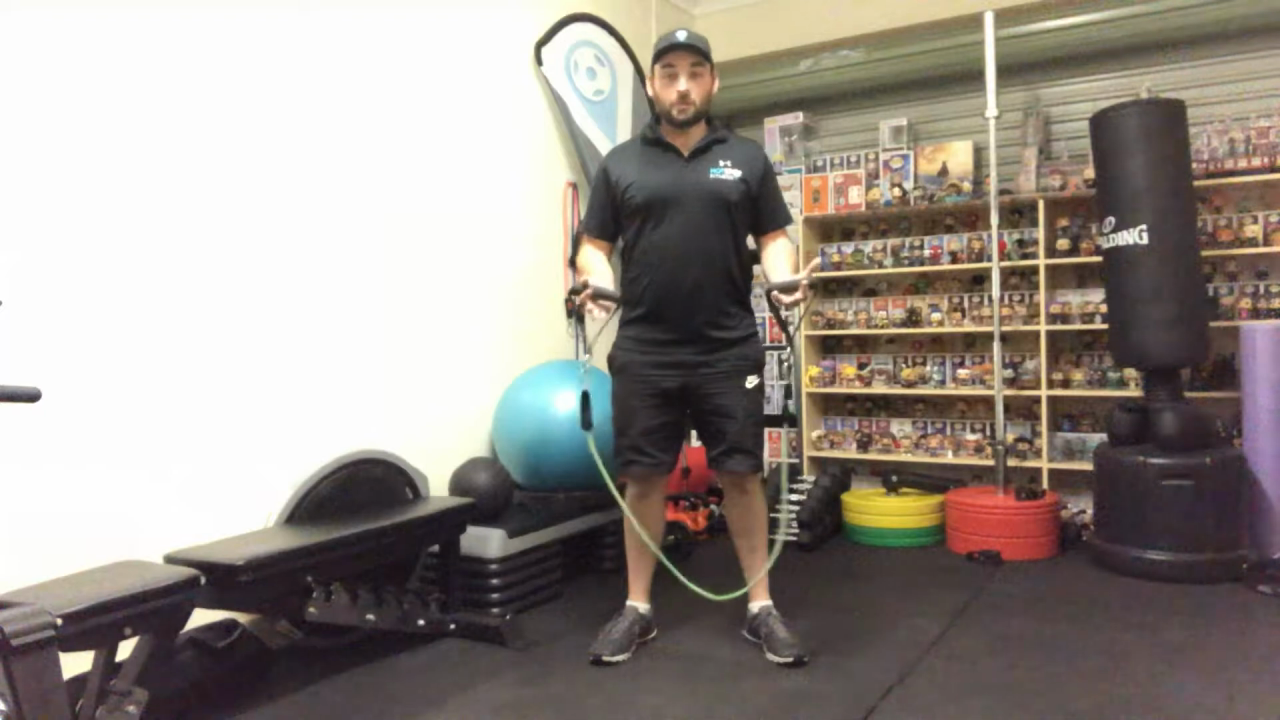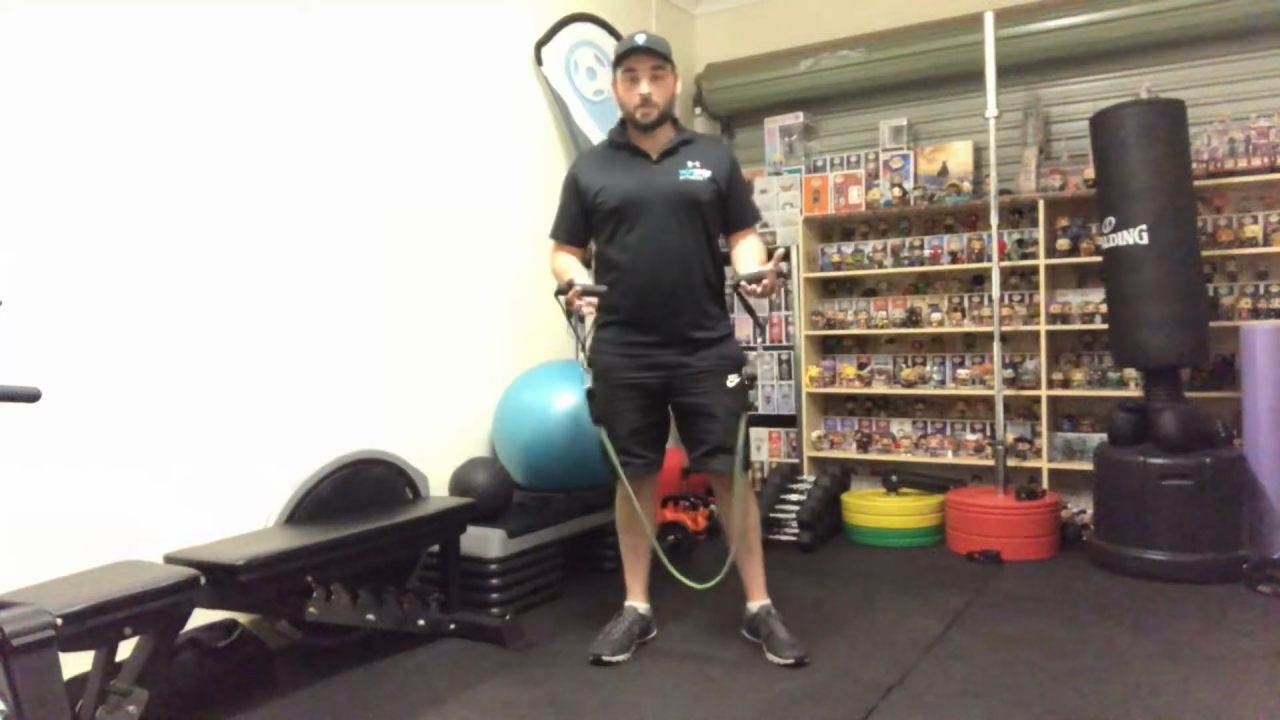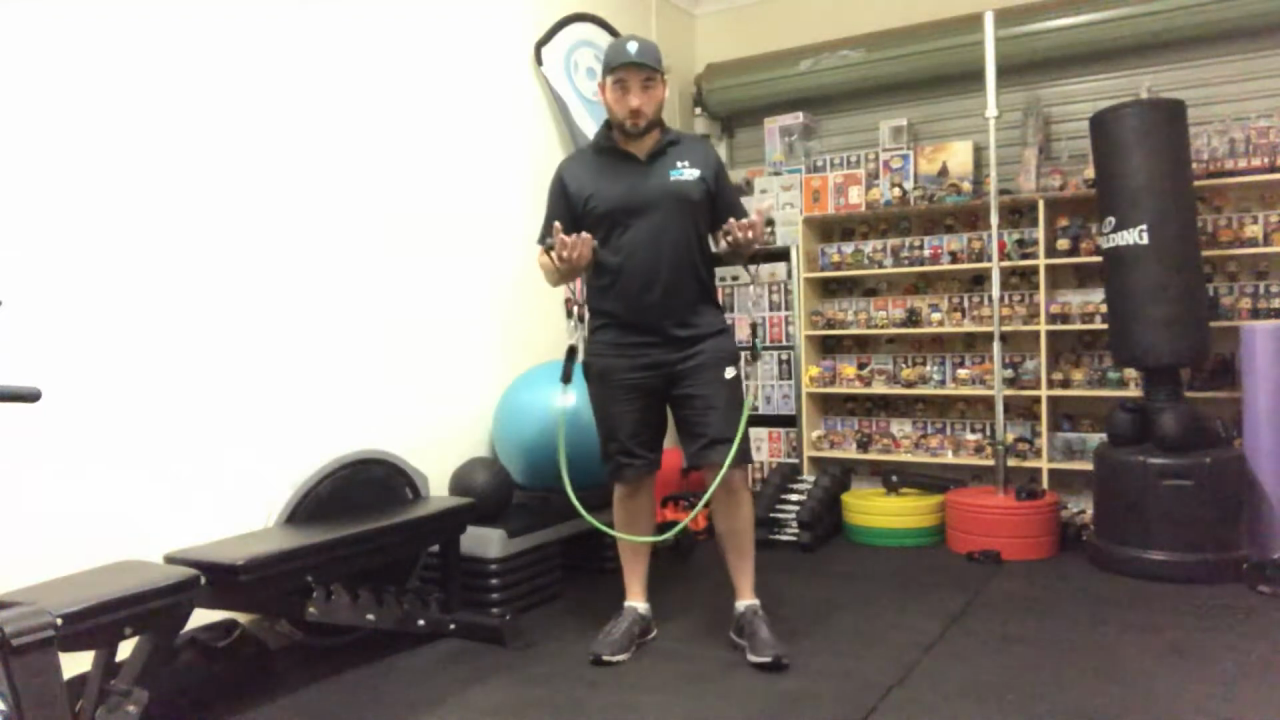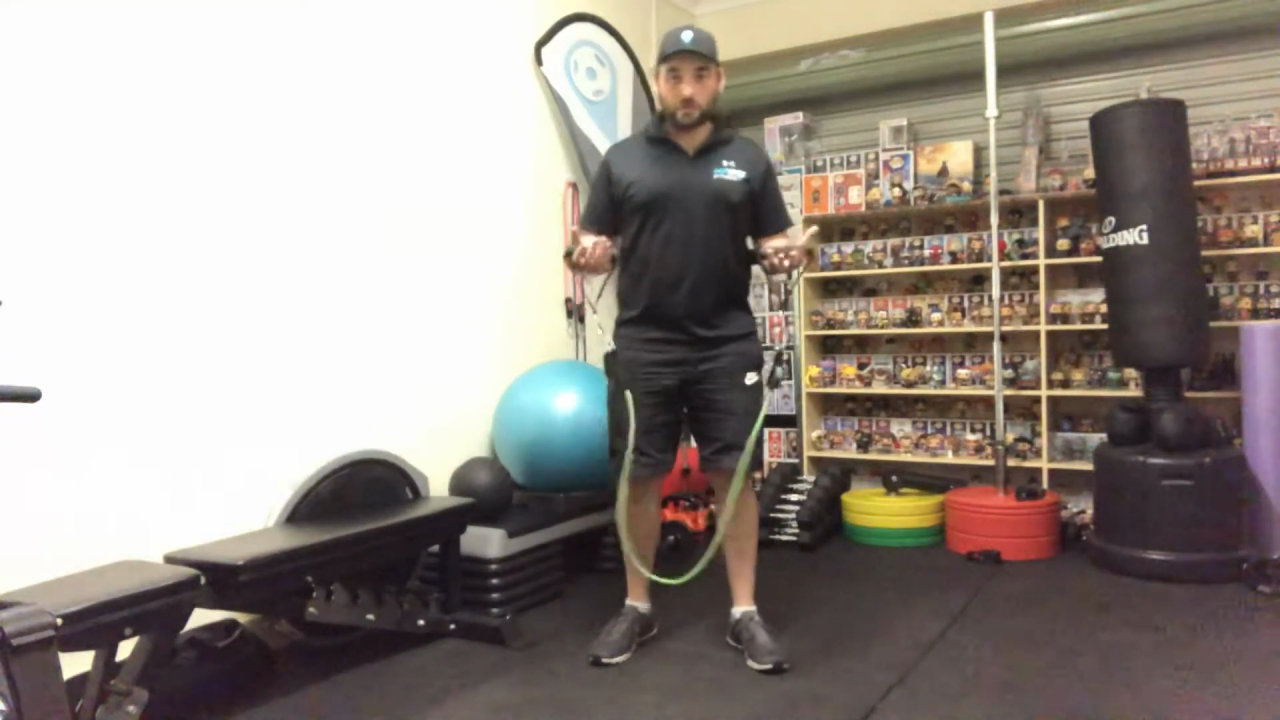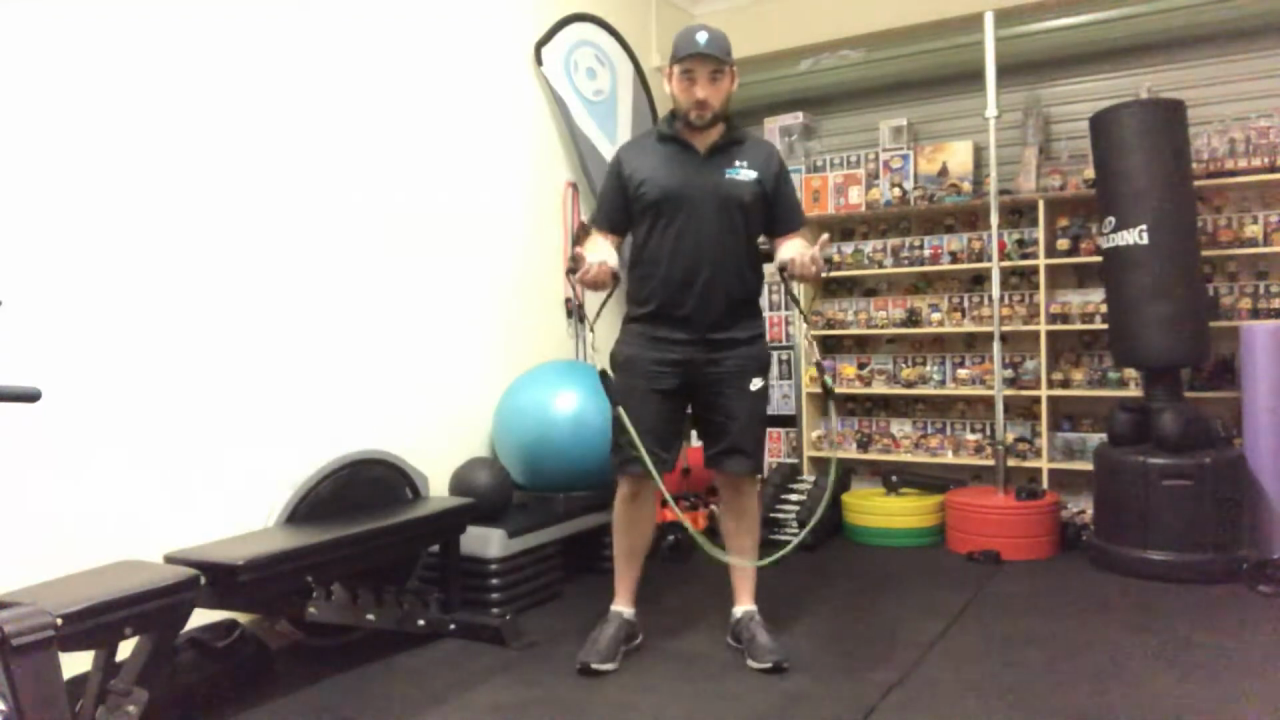
dt=0.4s
person 1, frame 1
left shoulder: (746, 159)
right shoulder: (621, 163)
left elbow: (773, 236)
right elbow: (594, 244)
left wrist: (784, 278)
right wrist: (595, 281)
left hip: (728, 349)
right hip: (644, 350)
left knee: (742, 473)
right knee: (643, 476)
left ankle: (760, 608)
right ankle: (638, 608)
person 1, frame 2
left shoulder: (713, 158)
right shoulder: (590, 168)
left elbow: (742, 235)
right elbow: (565, 251)
left wrist: (754, 270)
right wrist: (575, 283)
left hip: (706, 347)
right hip: (623, 352)
left knee: (728, 472)
right knee: (633, 478)
left ankle: (758, 607)
right ankle: (637, 608)
person 1, frame 3
left shoulder: (699, 157)
right shoulder: (576, 172)
left elbow: (732, 233)
right elbow: (550, 264)
left wrist: (747, 236)
right wrist: (563, 260)
left hip: (701, 340)
right hip: (619, 351)
left knee: (726, 468)
right knee: (631, 476)
left ankle: (747, 607)
right ankle: (636, 608)
person 1, frame 4
left shoulder: (748, 159)
right shoulder: (623, 159)
left elbow: (773, 241)
right elbow: (594, 243)
left wrist: (784, 255)
right wrist: (589, 255)
left hip: (727, 343)
right hip: (644, 343)
left knee: (734, 474)
right knee: (641, 475)
left ankle: (744, 613)
right ankle: (637, 607)
person 1, frame 5
left shoulder: (761, 159)
right shoulder: (634, 157)
left elbow: (788, 239)
right elbow: (604, 238)
left wrist: (800, 259)
right wrist: (598, 263)
left hip: (735, 345)
right hip: (650, 342)
left knee: (738, 475)
right knee: (637, 476)
left ankle: (745, 614)
right ankle: (622, 614)
